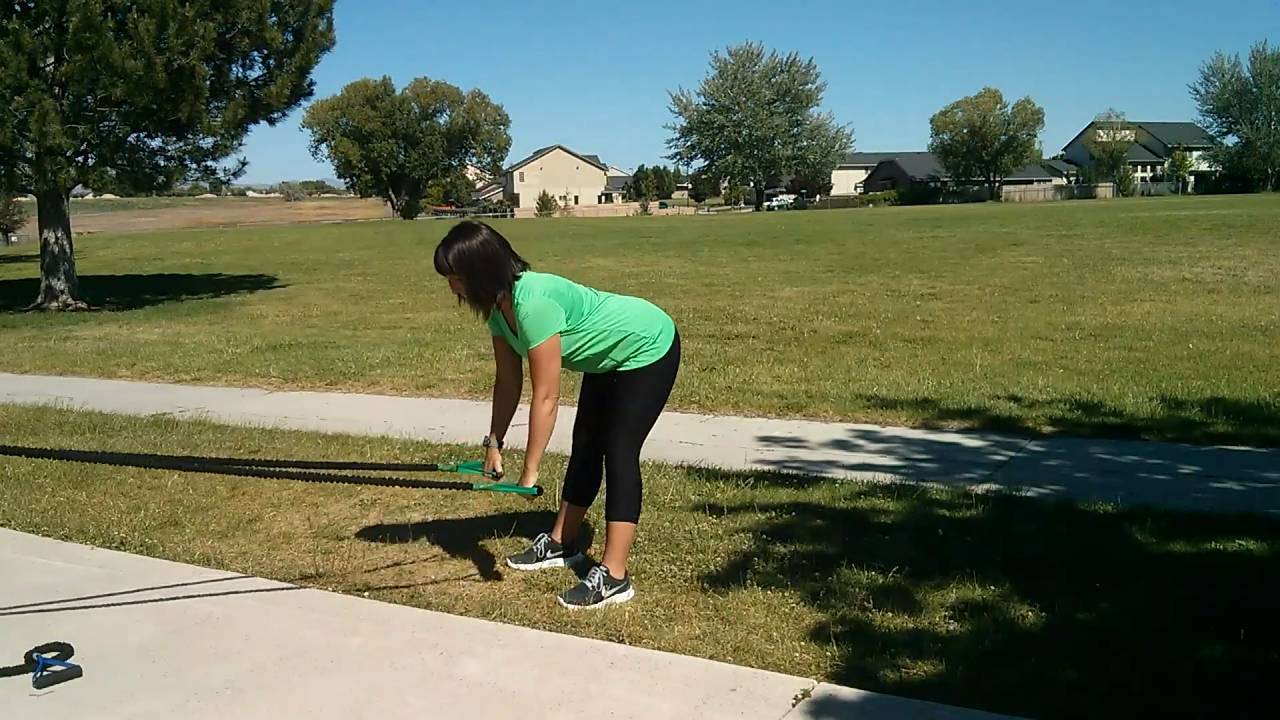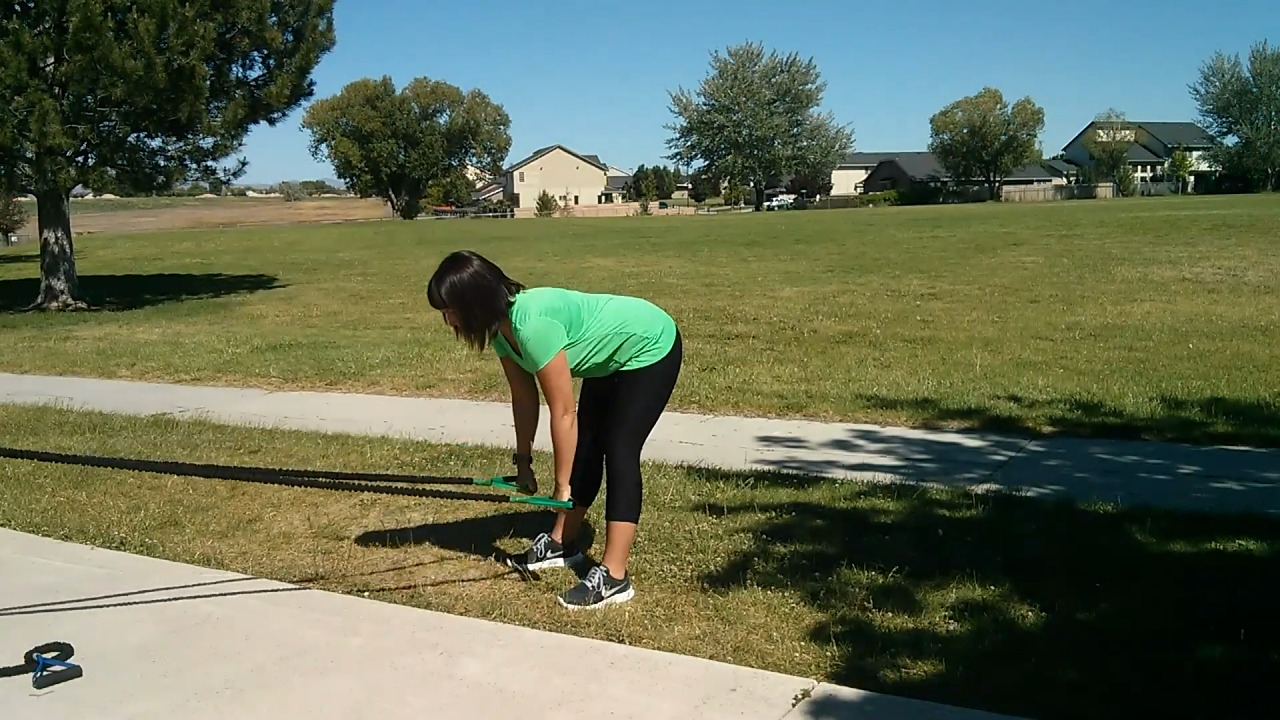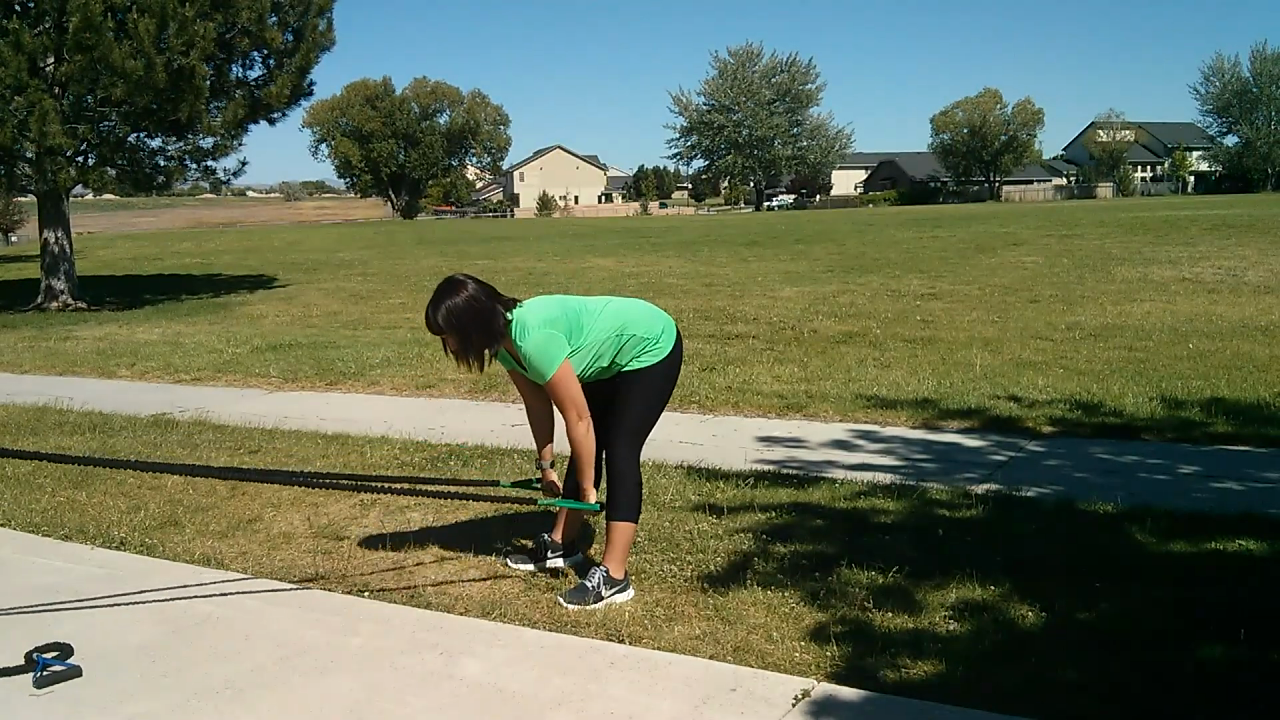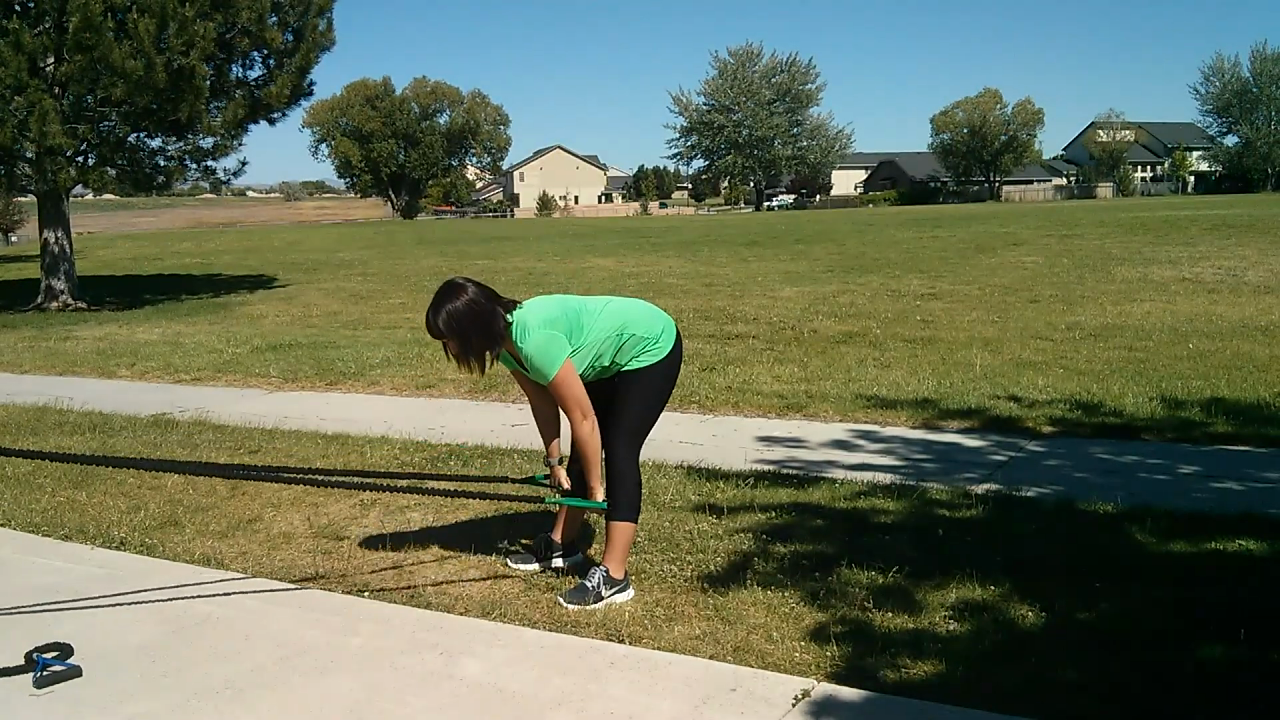
dt=0.2s
person 1, frame 1
left shoulder: (533, 303)
right shoulder: (499, 305)
left elbow: (547, 398)
right elbow: (508, 382)
left wrist: (531, 471)
right wrist: (493, 444)
left hip: (647, 349)
right hip: (609, 357)
left knee: (619, 451)
right knee: (585, 445)
left ankle: (614, 577)
right ankle: (561, 543)
person 1, frame 2
left shoulder: (532, 324)
right shoulder: (501, 325)
left elbow: (564, 413)
right elbow: (524, 397)
left wrist: (563, 486)
right wrist: (523, 460)
left hip: (649, 347)
right hip: (611, 357)
left knee: (619, 450)
right knee: (587, 447)
left ankle: (614, 578)
right ankle: (561, 544)
person 1, frame 3
left shoulder: (533, 338)
right shoulder: (503, 337)
left elbow: (578, 419)
right elbow: (537, 403)
left wrist: (589, 490)
right wrist: (546, 464)
left hip: (649, 348)
right hip: (612, 356)
left knee: (619, 450)
right knee: (585, 449)
left ankle: (613, 577)
right ankle: (561, 544)
person 1, frame 4
left shoulder: (533, 339)
right shoulder: (503, 338)
left elbow: (583, 419)
right elbow: (543, 402)
left wrist: (596, 487)
right wrist: (555, 461)
left hip: (649, 348)
right hip: (611, 356)
left knee: (619, 451)
right knee: (584, 451)
left ankle: (613, 578)
right ankle: (560, 544)
